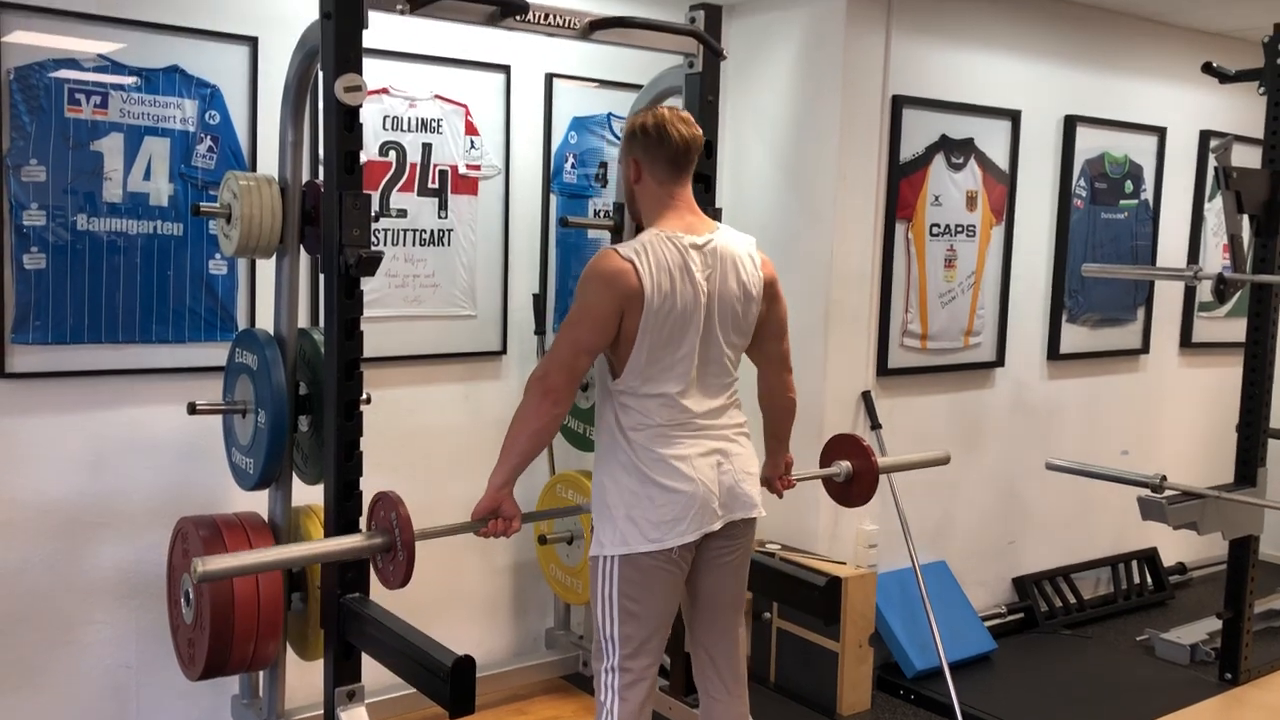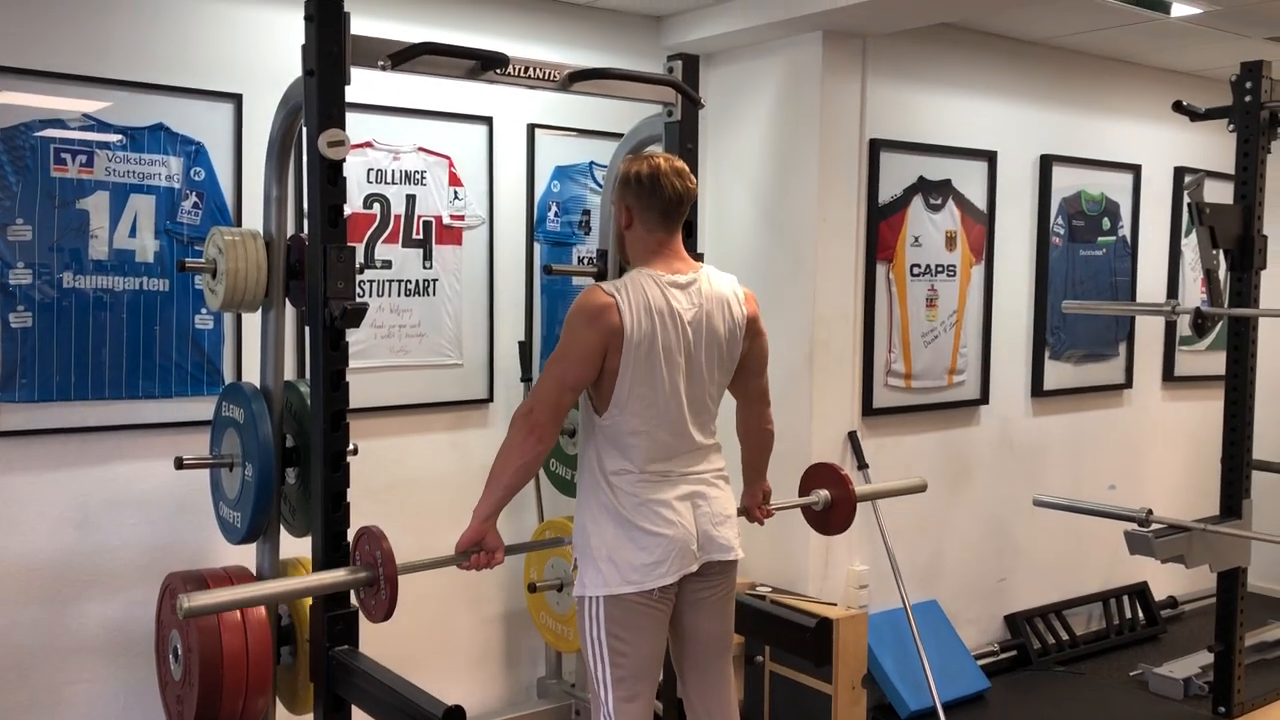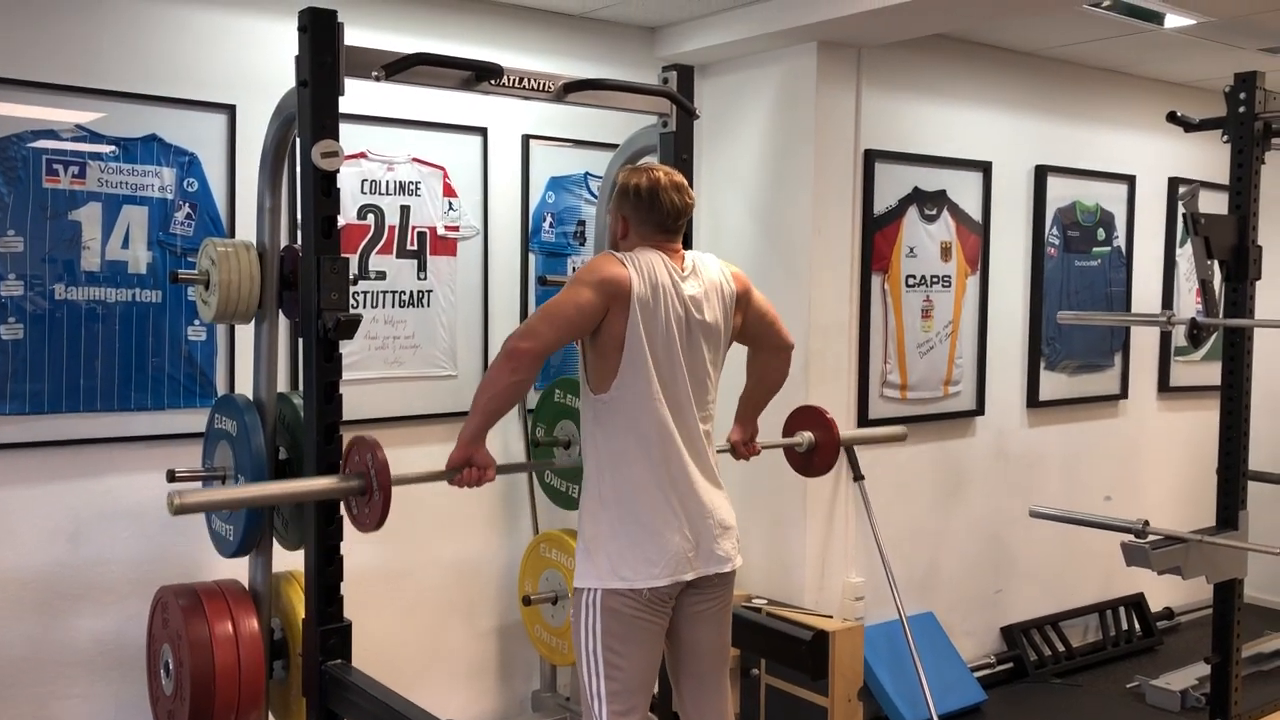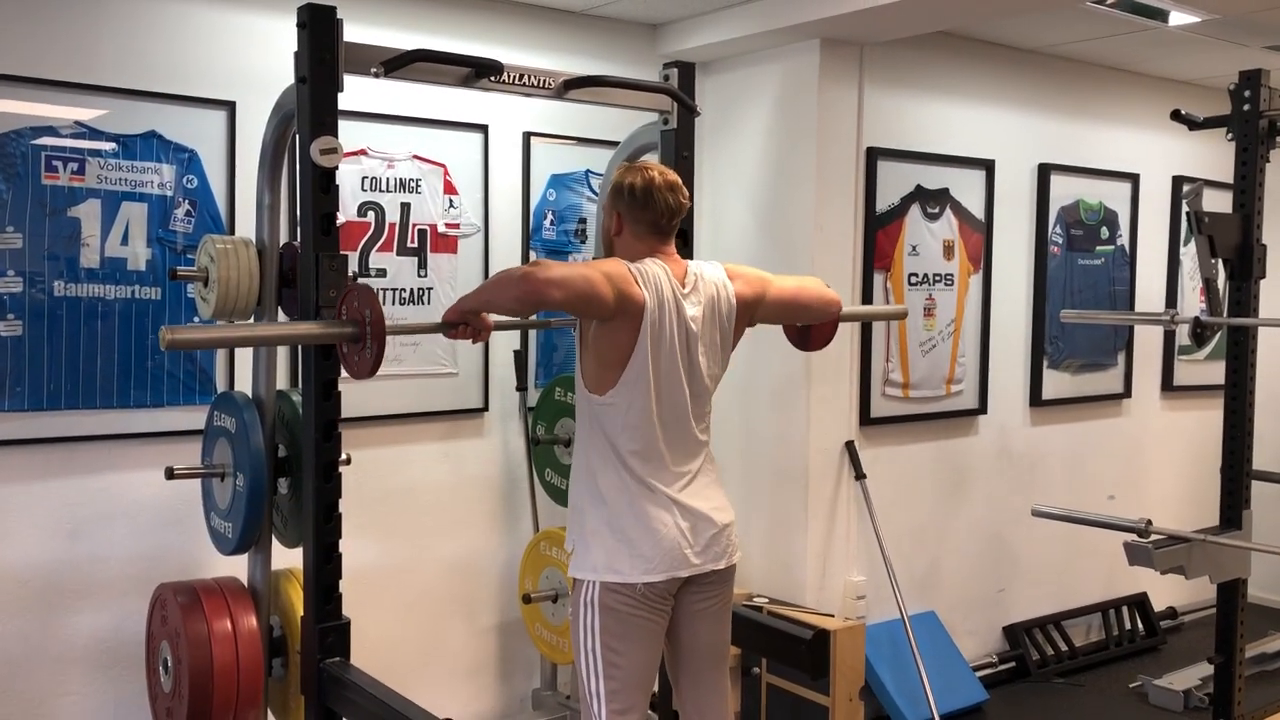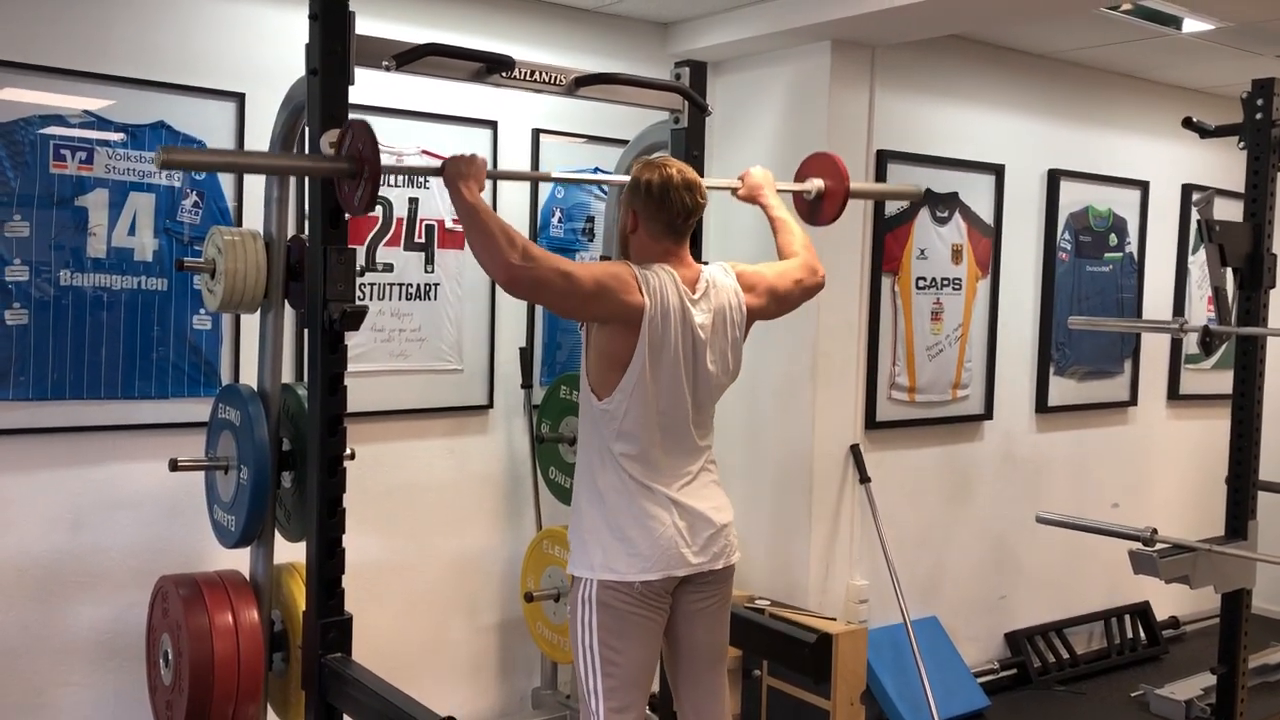
dt=1s
person 1, frame 1
left shoulder: (620, 269)
right shoulder: (754, 262)
left elbow: (552, 388)
right elbow: (778, 376)
left wrist: (499, 487)
right wrist: (777, 457)
left hip: (651, 500)
right hip: (732, 485)
right knee: (723, 662)
person 1, frame 2
left shoulder: (606, 308)
right shoulder: (737, 301)
left elbow: (538, 422)
right elbow: (757, 407)
left wrist: (483, 520)
right wrist: (755, 486)
left hip: (633, 544)
right hip: (712, 528)
person 1, frame 3
left shoulder: (614, 277)
right shoulder: (725, 281)
left elbow: (521, 353)
right elbow: (778, 349)
left wrist: (470, 441)
right wrist: (746, 424)
left hip: (631, 551)
right hip: (710, 539)
person 1, frame 4
left shoulder: (621, 284)
right shoulder: (727, 286)
left elbow: (535, 283)
right elbow: (826, 301)
left wrist: (469, 307)
left hip: (629, 553)
right hip: (709, 539)
person 1, frame 5
left shoulder: (628, 294)
right shoulder: (736, 292)
left elbow: (515, 268)
right elbow: (808, 270)
left wrist: (467, 193)
right wrist: (769, 198)
left hip: (627, 553)
right hip: (708, 541)
